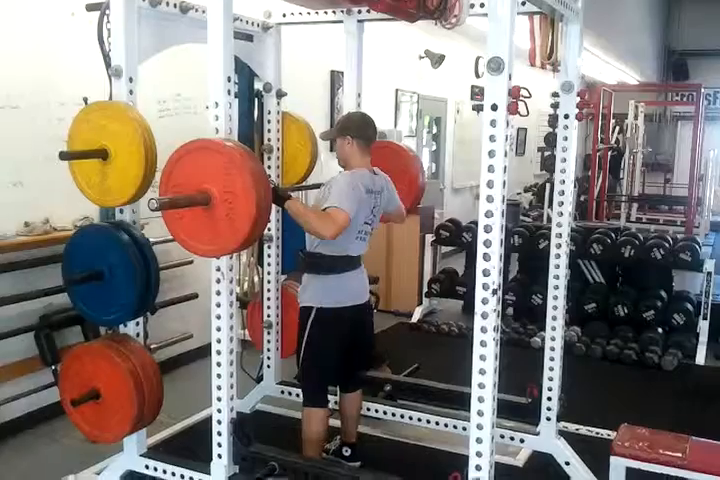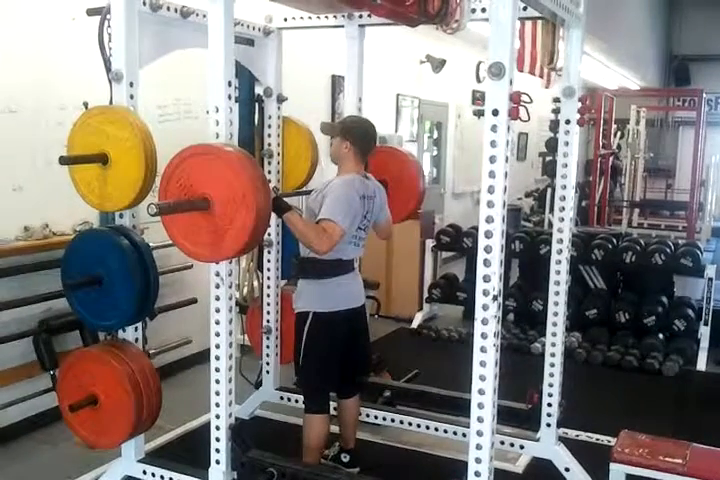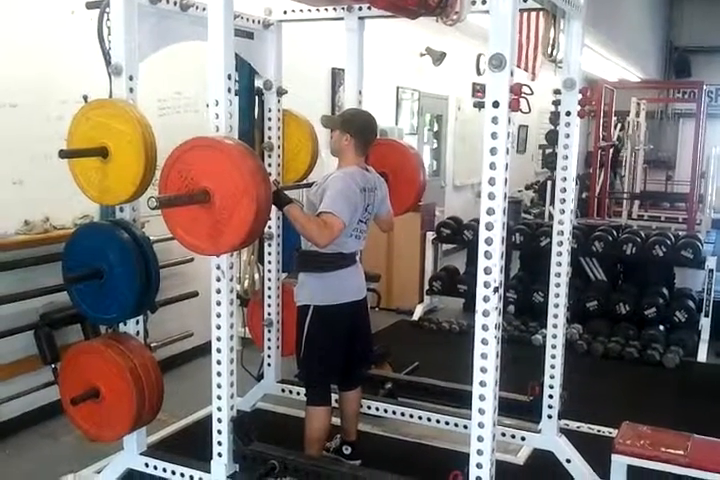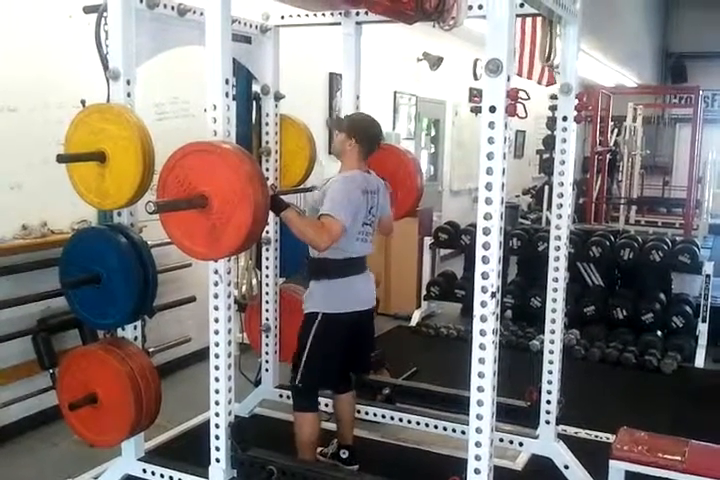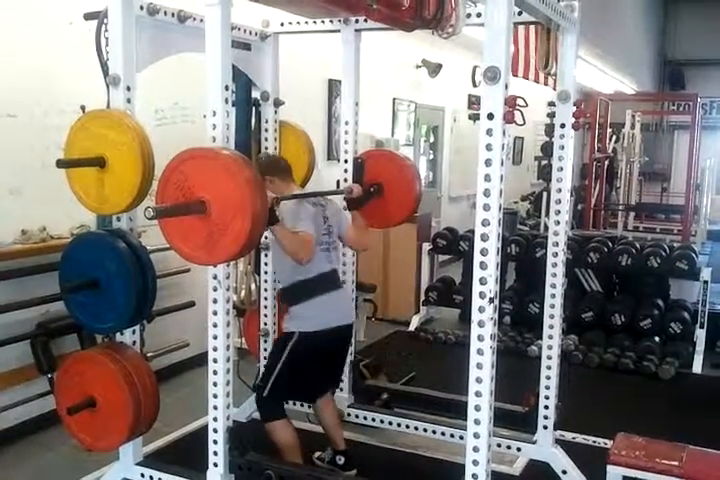
dt=1s
person 1, frame 1
left shoulder: (347, 182)
right shoulder: (380, 181)
left elbow: (328, 228)
right elbow: (399, 215)
left wrist: (283, 198)
left hip: (326, 296)
right hip: (355, 292)
left knee: (314, 387)
right knee: (350, 377)
right ankle: (347, 448)
person 1, frame 2
left shoulder: (341, 188)
right shoulder: (373, 188)
left elbow: (321, 242)
right elbow: (385, 231)
left wrist: (282, 208)
left hip: (321, 301)
right hip: (350, 296)
left knee: (315, 393)
right knee: (347, 383)
right ankle: (346, 454)
person 1, frame 3
left shoulder: (341, 181)
right shoulder: (373, 180)
left elbow: (322, 235)
right elbow: (387, 223)
left wrist: (282, 200)
left hip: (323, 294)
right hip: (351, 289)
left knee: (317, 385)
right knee: (349, 375)
right ankle: (348, 446)
person 1, frame 4
left shoulder: (342, 185)
right shoulder: (375, 184)
left elbow: (322, 238)
right elbow: (387, 226)
left wrist: (279, 205)
left hip: (332, 299)
right hip: (360, 295)
left knee: (304, 389)
right knee: (342, 378)
right ankle: (344, 451)
person 1, frame 5
left shoulder: (291, 207)
right shoulder: (323, 202)
left elbow: (303, 252)
right elbow: (361, 241)
left wrist: (273, 221)
right wrist: (357, 204)
left hip: (310, 319)
right hip: (340, 313)
left knee: (268, 398)
right knee: (318, 385)
right ankle: (339, 457)
